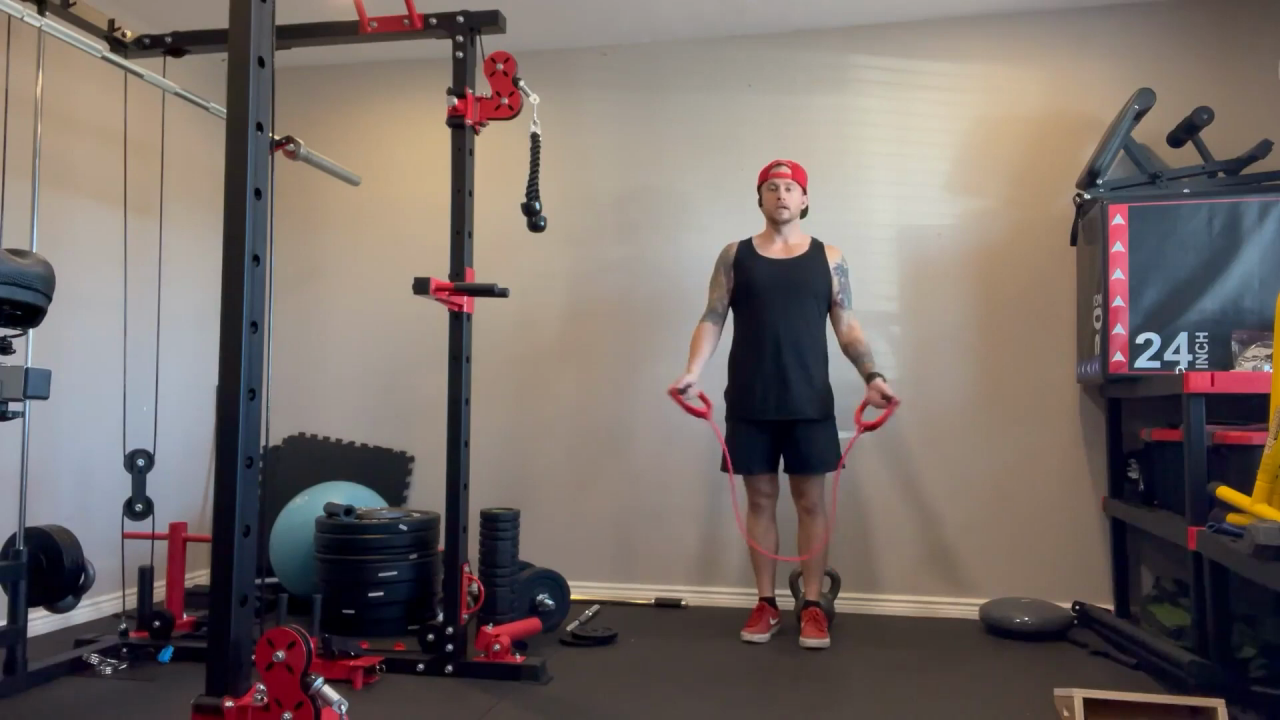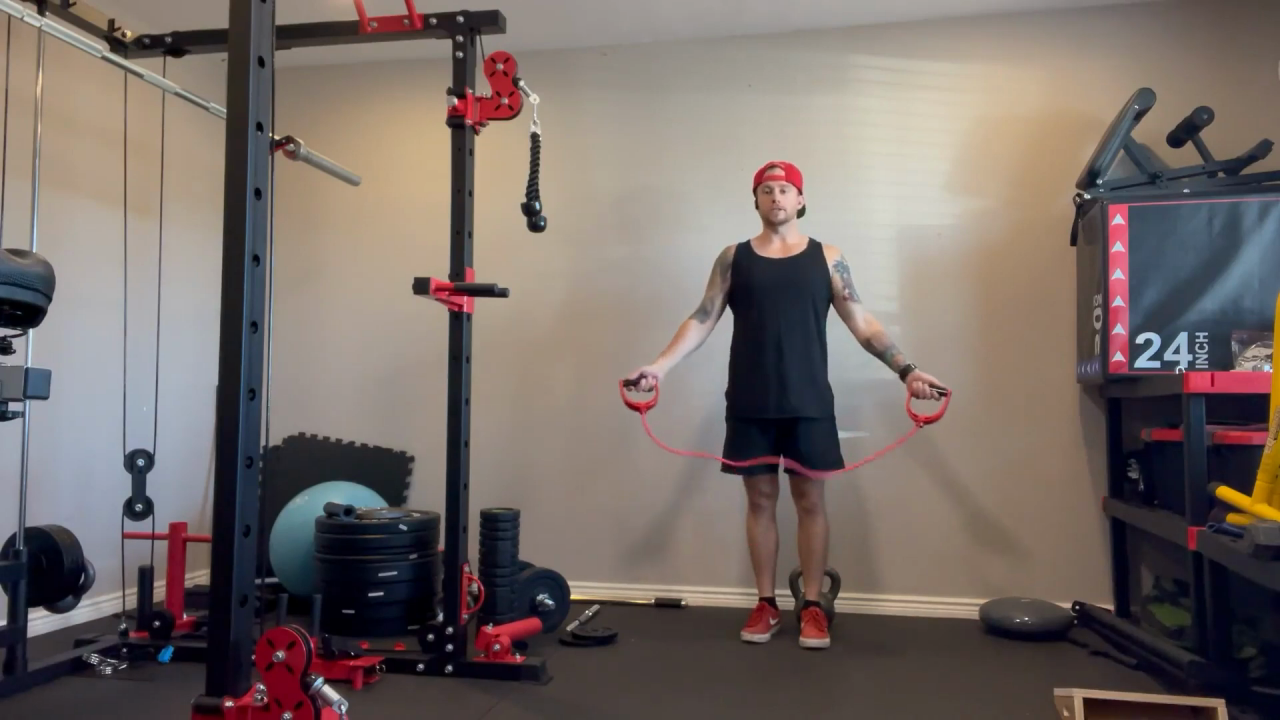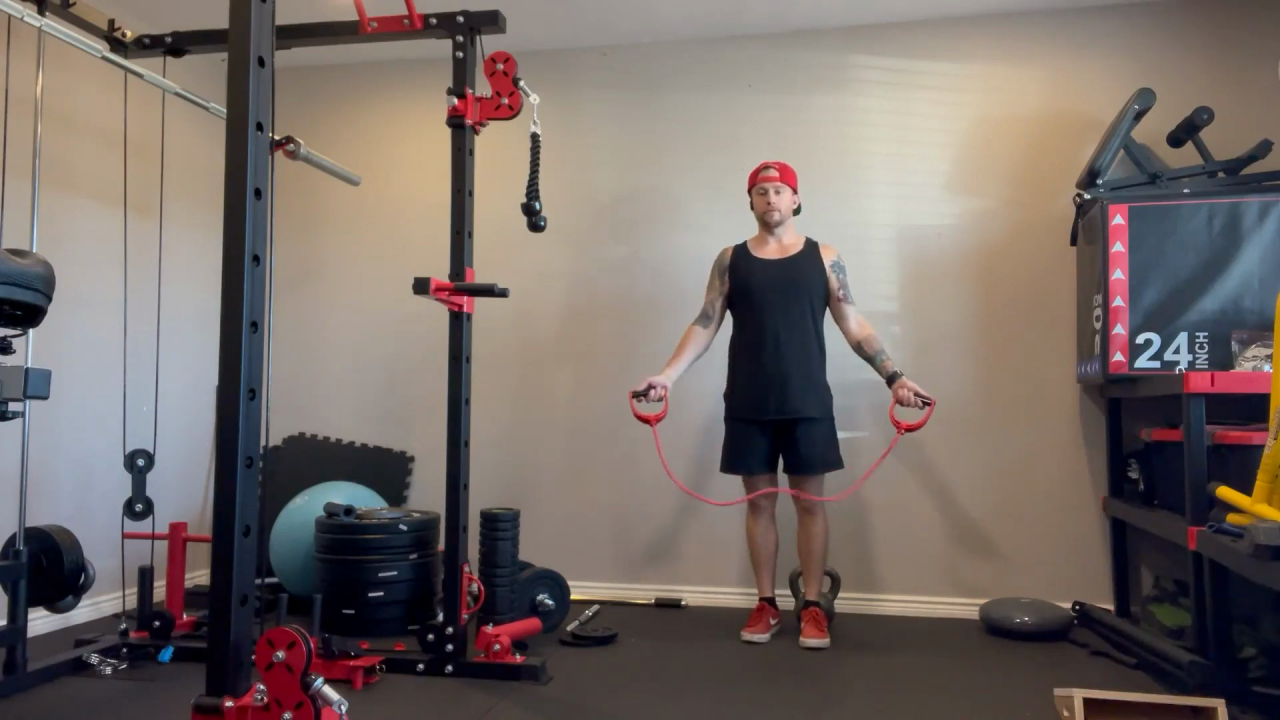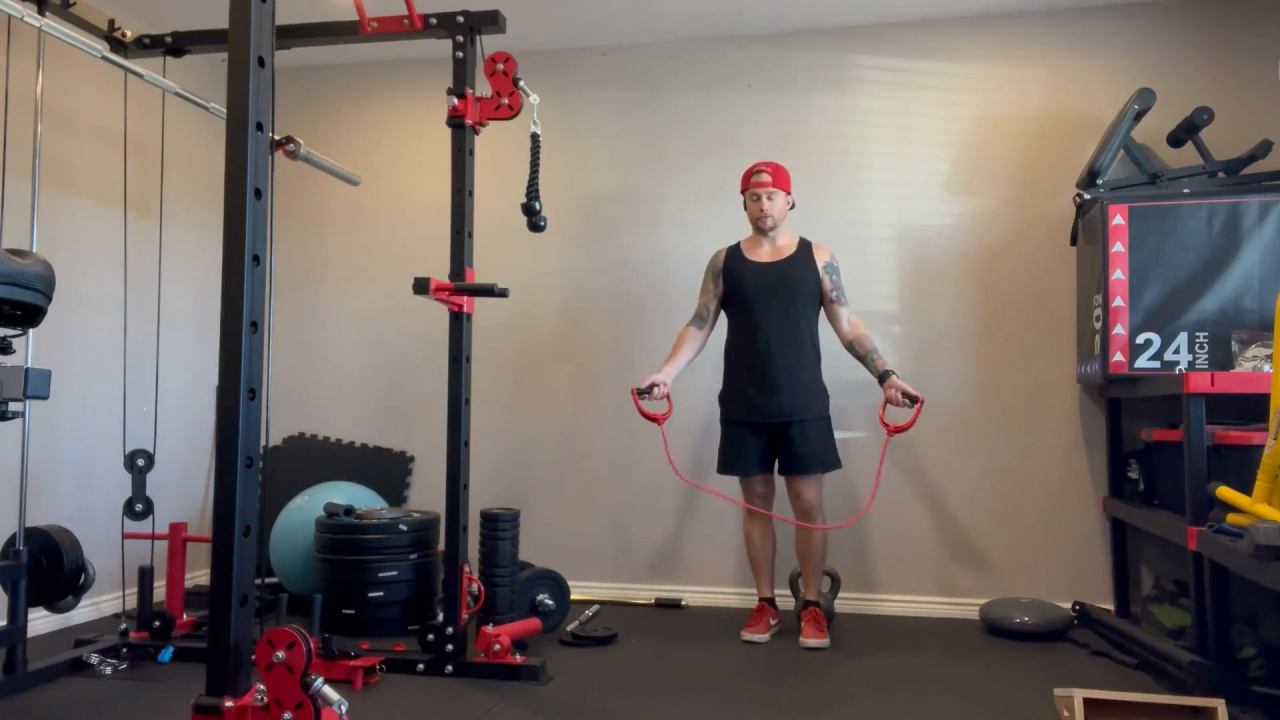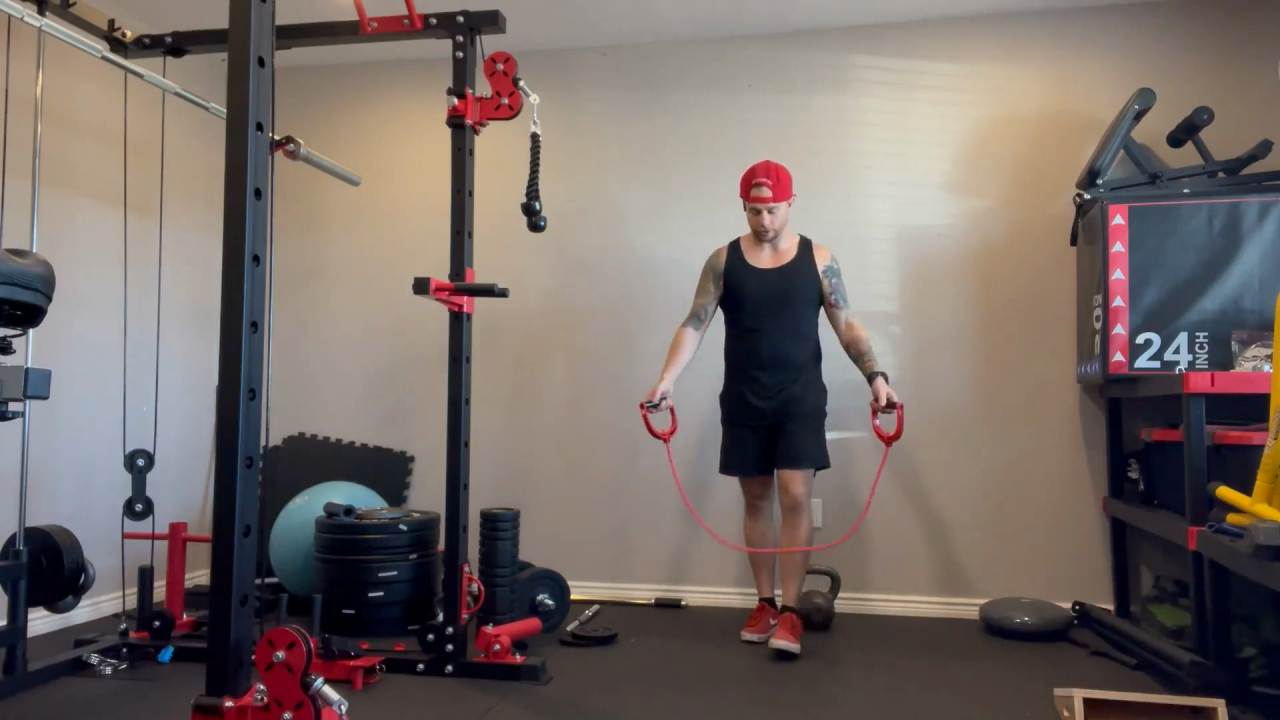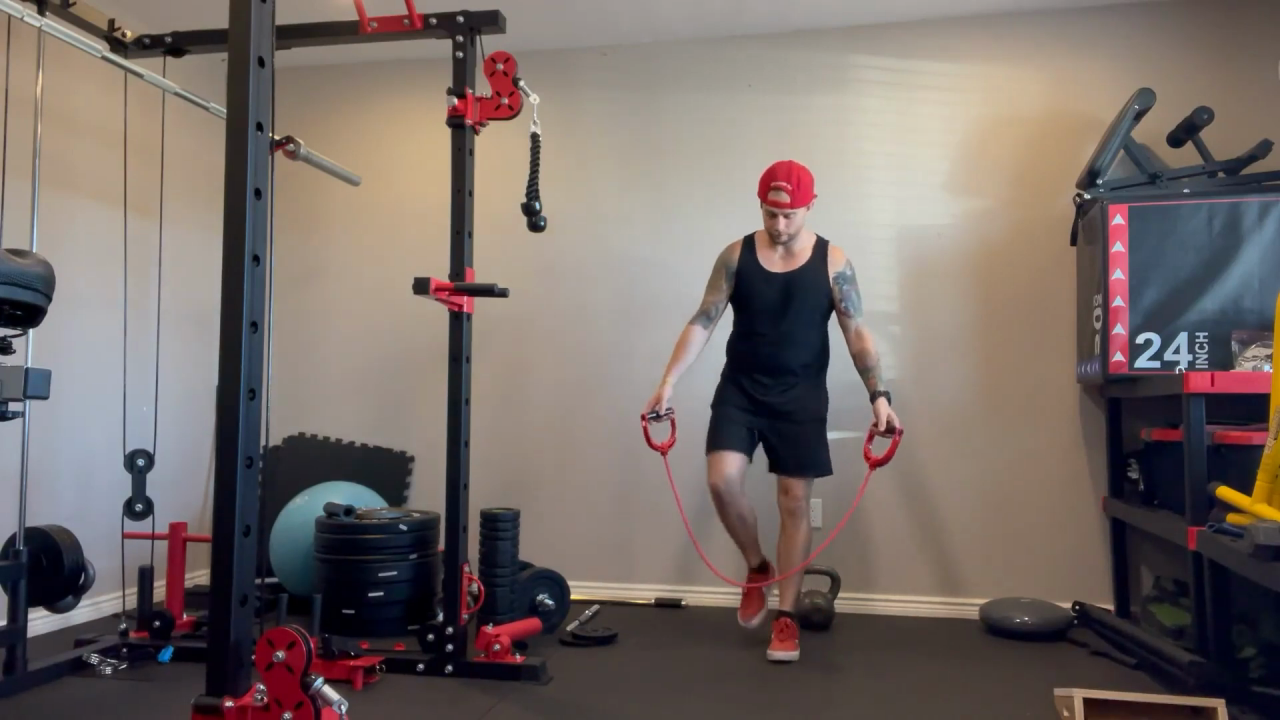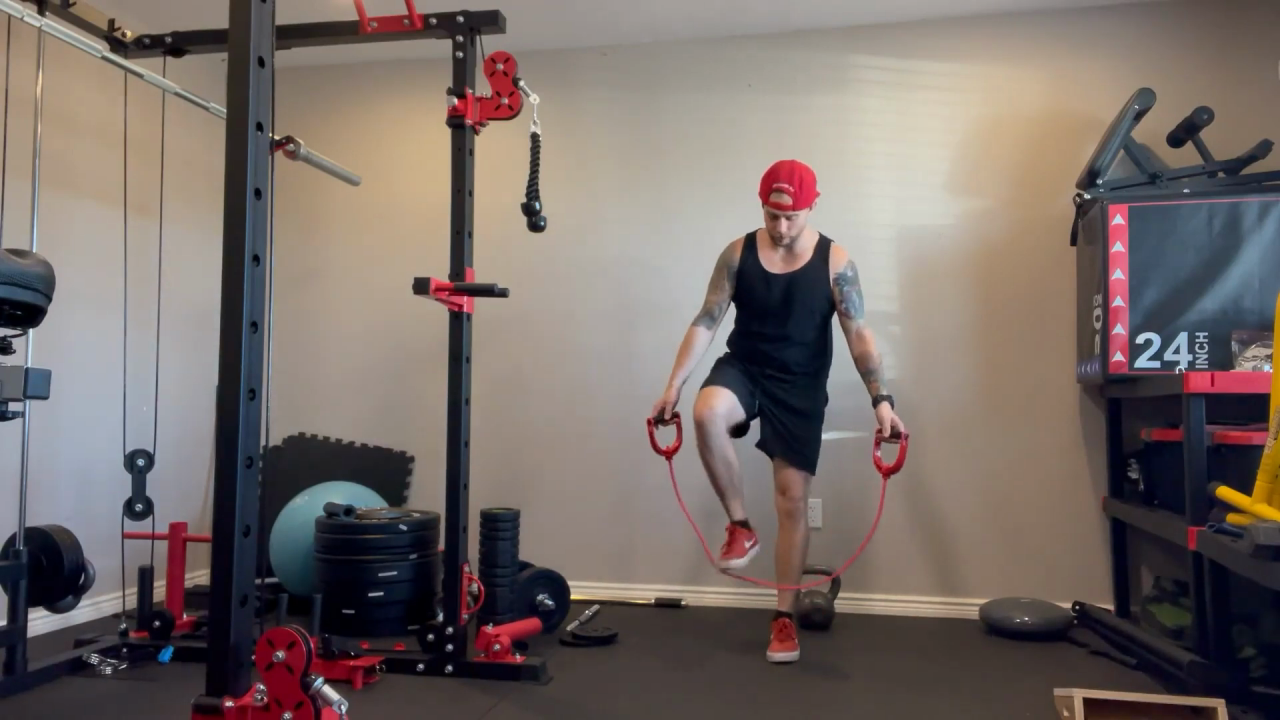
dt=0.3s
person 1, frame 1
left shoulder: (828, 258)
right shoulder: (735, 255)
left elbow: (847, 327)
right elbow: (712, 320)
left wrist: (873, 377)
right wrist: (692, 371)
left hip: (808, 402)
right hip: (750, 402)
left knee: (810, 500)
right knee: (760, 499)
left ankle: (812, 607)
right ankle: (765, 604)
person 1, frame 2
left shoulder: (827, 257)
right shoulder: (733, 258)
left elbow: (862, 323)
right elbow: (702, 320)
left wrist: (907, 370)
right wrist: (659, 365)
left hip: (809, 401)
right hip: (750, 403)
left knee: (810, 501)
right knee: (760, 500)
left ankle: (812, 607)
right ankle: (766, 604)
person 1, frame 3
left shoulder: (824, 257)
right shoulder: (731, 259)
left elbow: (854, 326)
right elbow: (705, 324)
left wrist: (895, 377)
right wrist: (667, 375)
left hip: (808, 402)
right hip: (749, 403)
left knee: (810, 501)
right knee: (759, 501)
left ankle: (812, 607)
right ankle: (766, 604)
person 1, frame 4
left shoulder: (817, 257)
right shoulder: (724, 261)
left elbow: (847, 325)
right elbow: (699, 324)
left wrist: (885, 375)
right wrist: (666, 372)
left hip: (803, 402)
right hip: (743, 404)
left knee: (808, 502)
right knee: (757, 501)
left ankle: (812, 606)
right ankle: (766, 604)
person 1, frame 5
left shoulder: (819, 258)
right shoulder: (723, 260)
left elbow: (846, 325)
right elbow: (695, 325)
left wrist: (876, 377)
right wrist: (666, 378)
left hip: (801, 397)
right hip: (743, 400)
left knee: (794, 497)
right knee: (756, 501)
left ankle: (789, 612)
right ankle: (764, 603)
person 1, frame 6
left shoulder: (833, 262)
right shoulder: (736, 255)
left elbow: (857, 333)
right elbow: (702, 322)
left wrist: (879, 395)
right wrist: (668, 381)
left hip: (802, 397)
right hip: (740, 389)
left knee: (794, 502)
right knee: (722, 478)
left ankle: (786, 617)
right ankle: (757, 568)
person 1, frame 7
left shoulder: (835, 262)
right shoulder: (738, 253)
left elbow: (858, 335)
right elbow: (705, 322)
left wrist: (881, 401)
right wrist: (673, 385)
left hip: (801, 389)
right hip: (743, 369)
left knee: (792, 499)
right knee: (708, 417)
left ankle: (784, 617)
right ankle: (739, 527)
